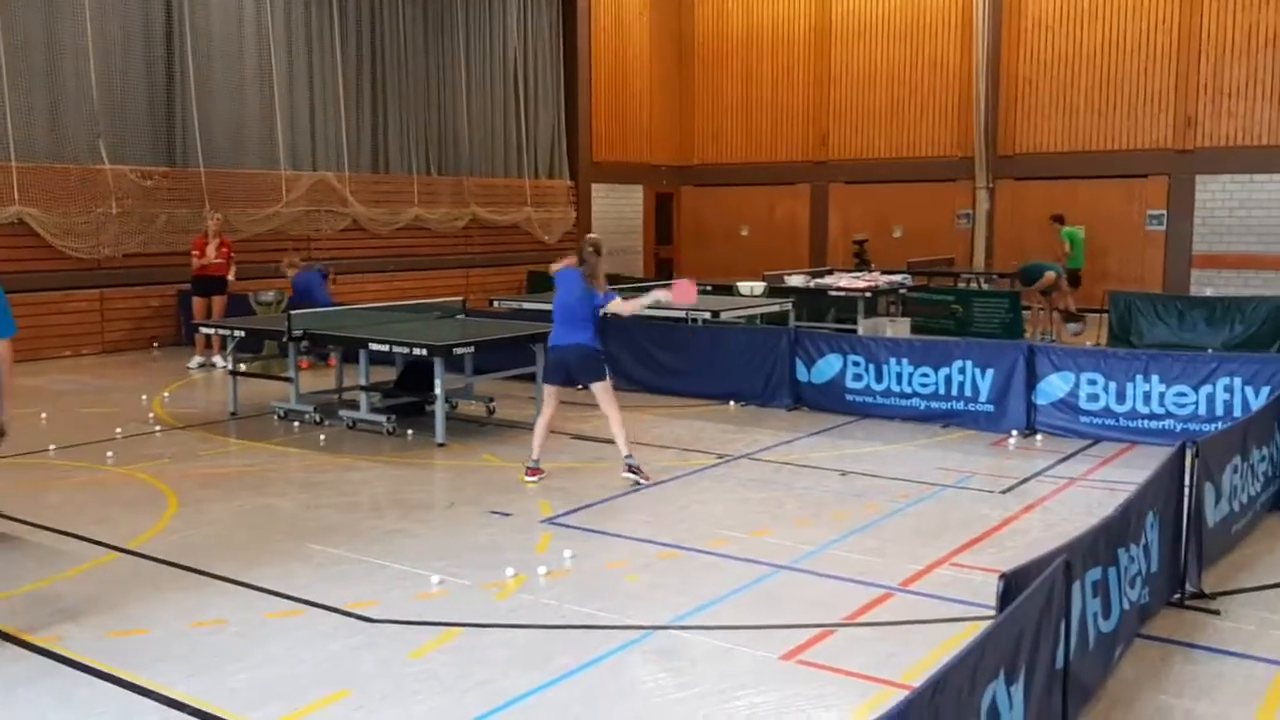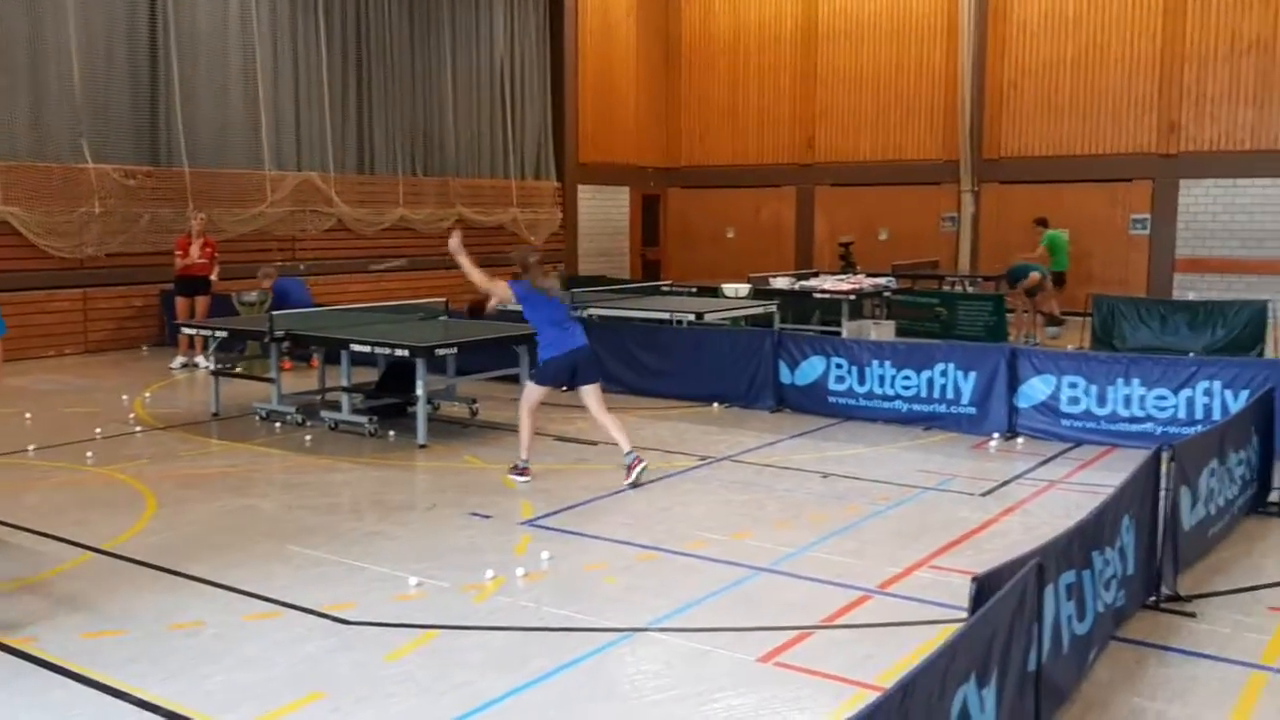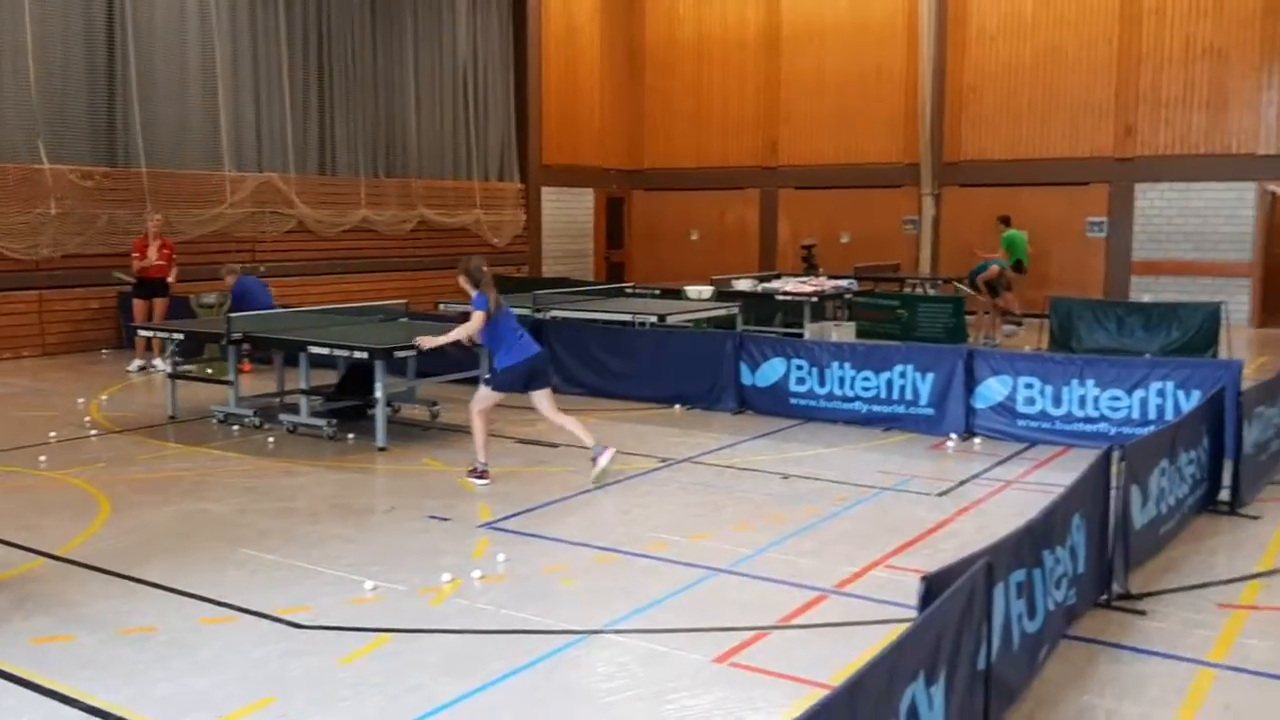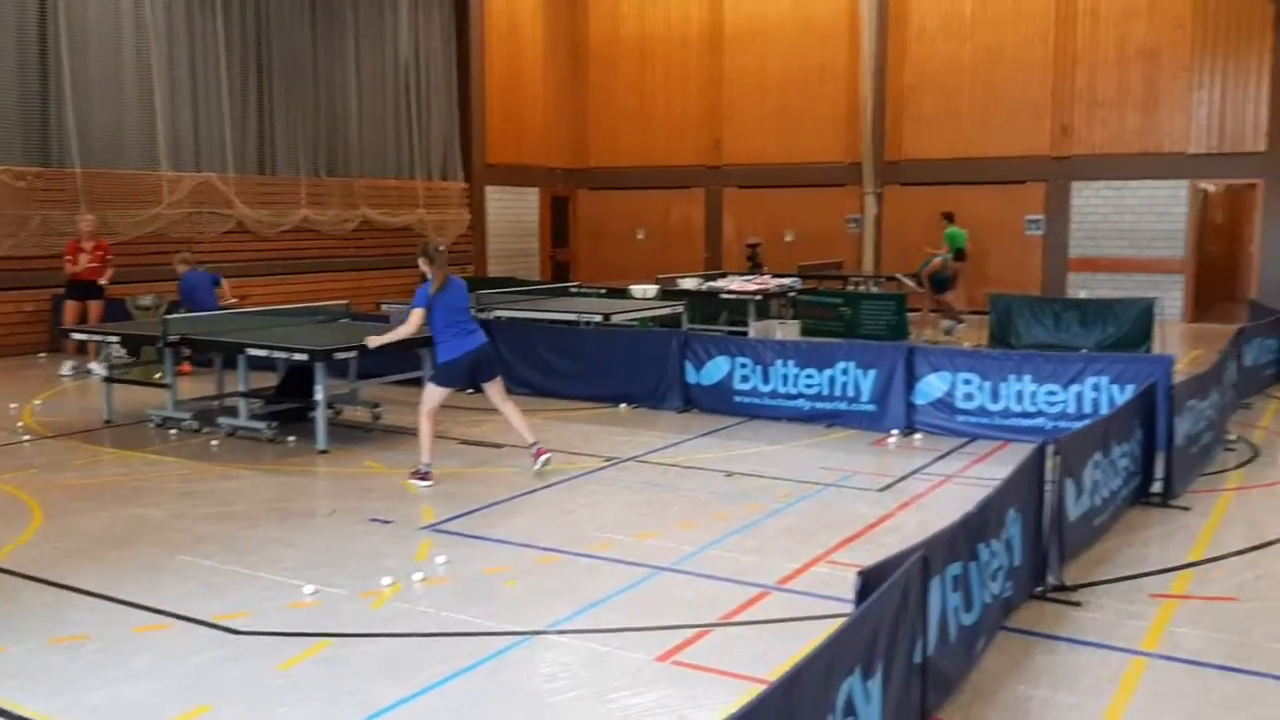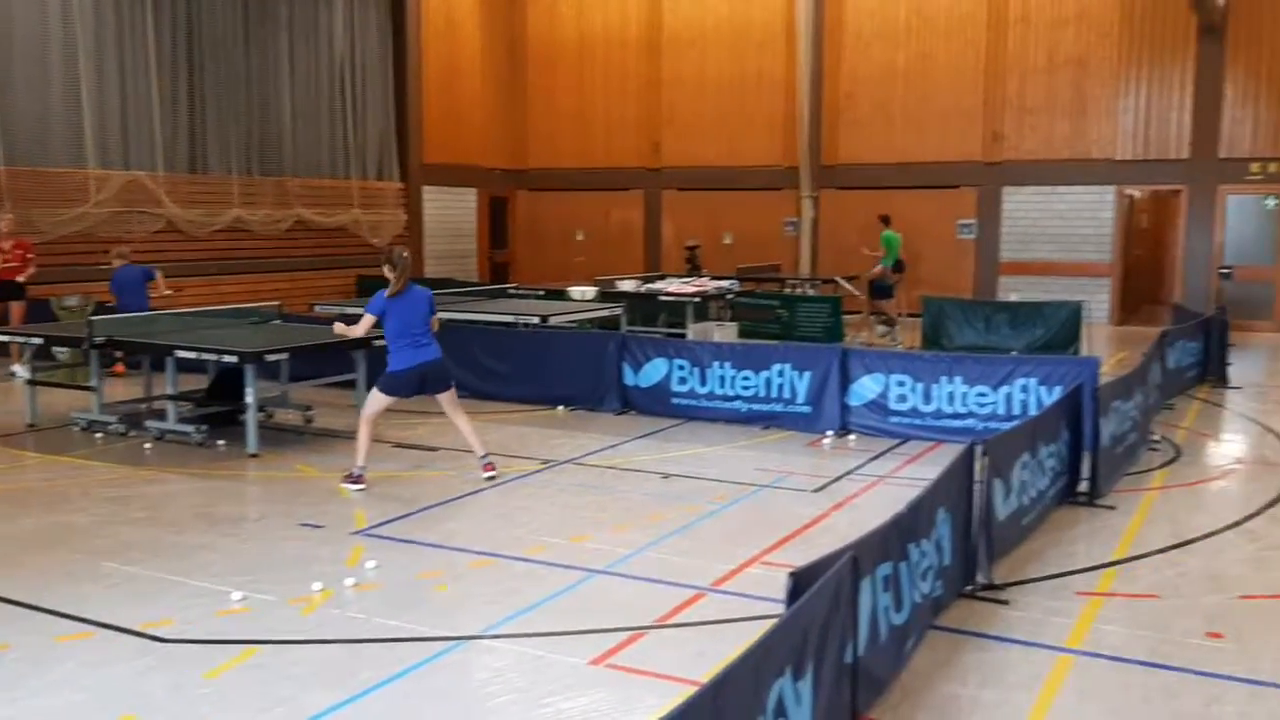
dt=0.2s
person 1, frame 1
left shoulder: (565, 275)
right shoulder: (595, 286)
left elbow: (555, 268)
right elbow: (625, 308)
left wrist: (575, 258)
right wrist: (653, 296)
left hip: (557, 351)
right hip: (585, 351)
left knee: (548, 409)
right knee: (611, 410)
left ankle: (532, 466)
right ankle: (629, 463)
person 1, frame 2
left shoulder: (524, 290)
right shoulder: (549, 284)
left elbow: (488, 285)
left wrist: (459, 253)
right wrist: (500, 299)
left hip: (555, 358)
right hip: (582, 352)
left knee: (526, 407)
right knee: (600, 412)
left ankle: (522, 466)
right ankle: (631, 458)
person 1, frame 3
left shoulder: (481, 301)
right shoulder: (491, 297)
left elbow: (474, 326)
left wrist: (438, 340)
right wrist: (470, 336)
left hip: (511, 367)
right hip: (535, 358)
left knee: (477, 409)
right knee: (553, 413)
left ankle: (481, 469)
right ankle: (597, 449)
person 1, frame 4
left shoulder: (425, 291)
right shoulder: (460, 284)
left elbow: (410, 328)
left wrist: (380, 340)
left hip: (453, 359)
right hip: (482, 350)
left knee: (427, 411)
right knee: (504, 402)
left ankle: (424, 470)
right ankle: (537, 448)
person 1, frame 5
left shoulder: (382, 298)
right shoulder: (425, 294)
left elbow: (360, 331)
left wrist: (343, 329)
left hip: (402, 368)
right hip: (434, 363)
left knee: (366, 416)
right knee: (457, 413)
left ankle: (357, 474)
right ankle: (486, 462)
